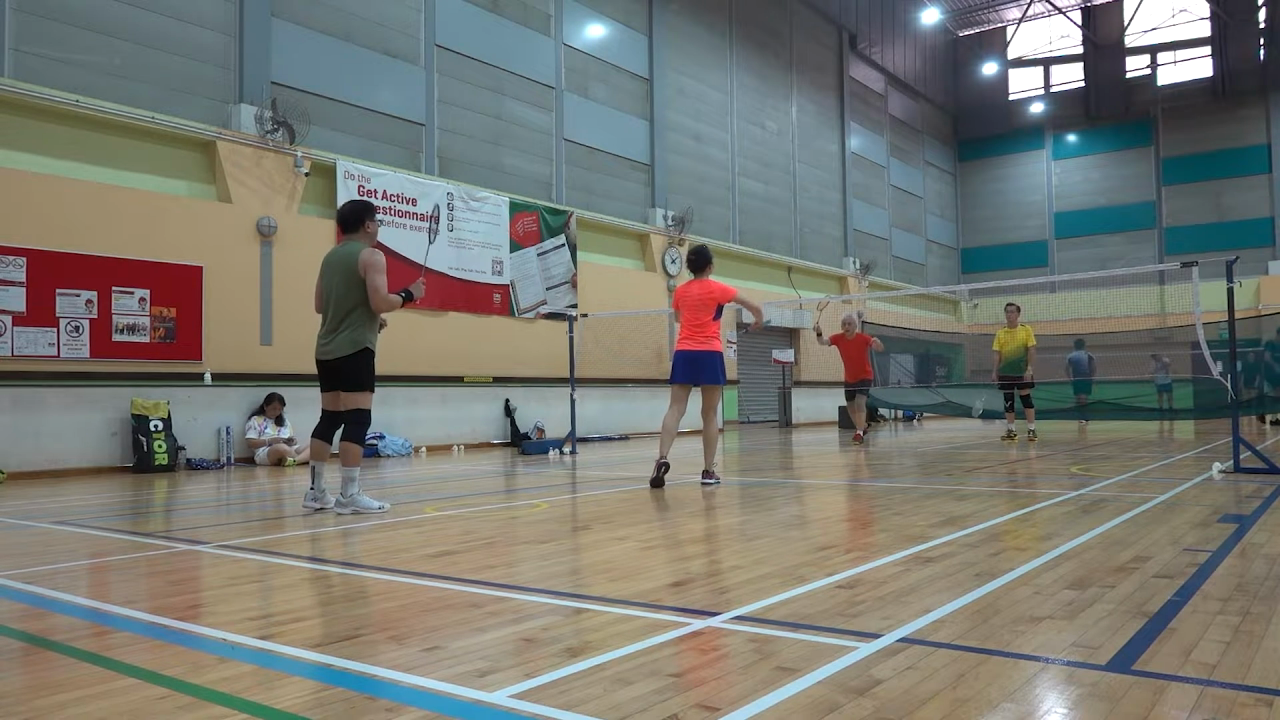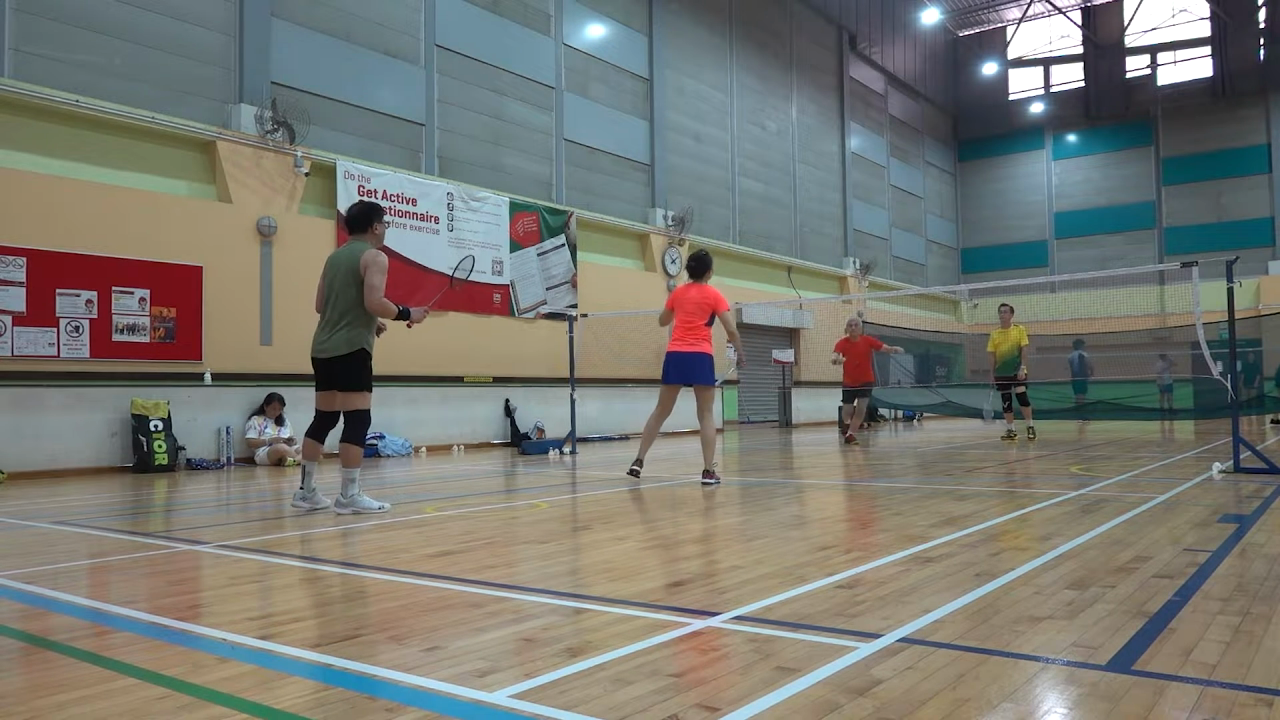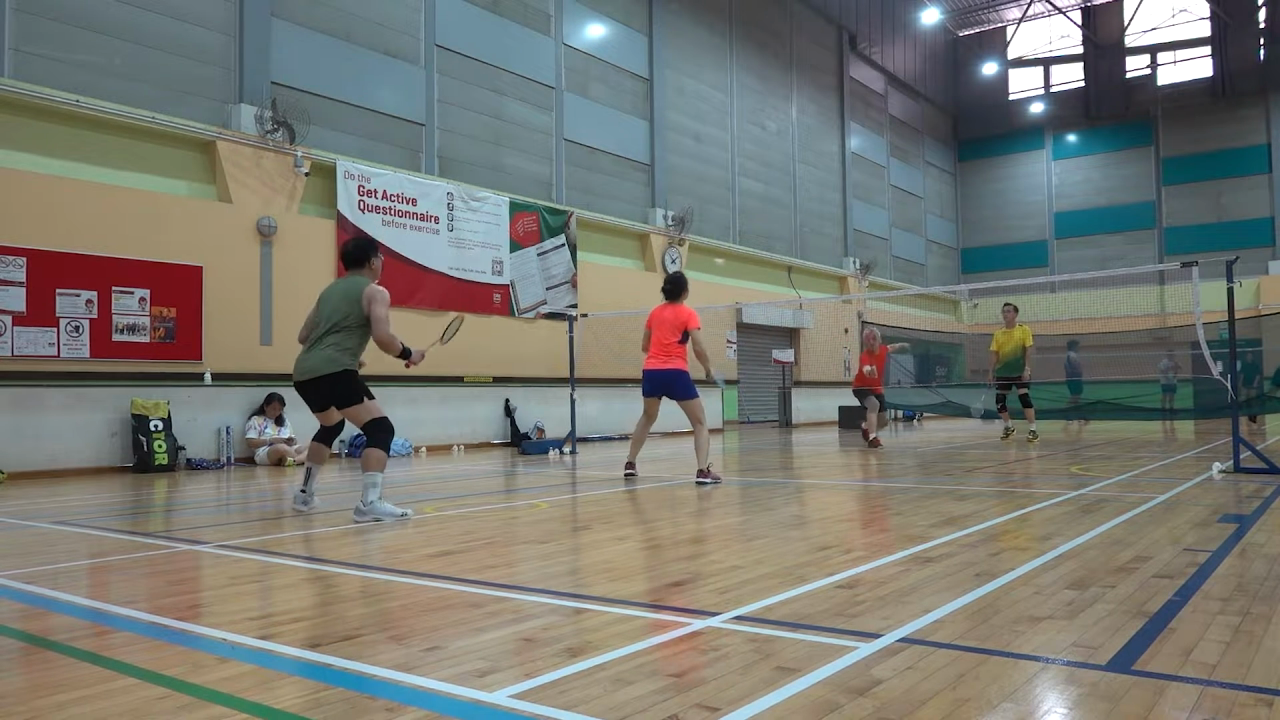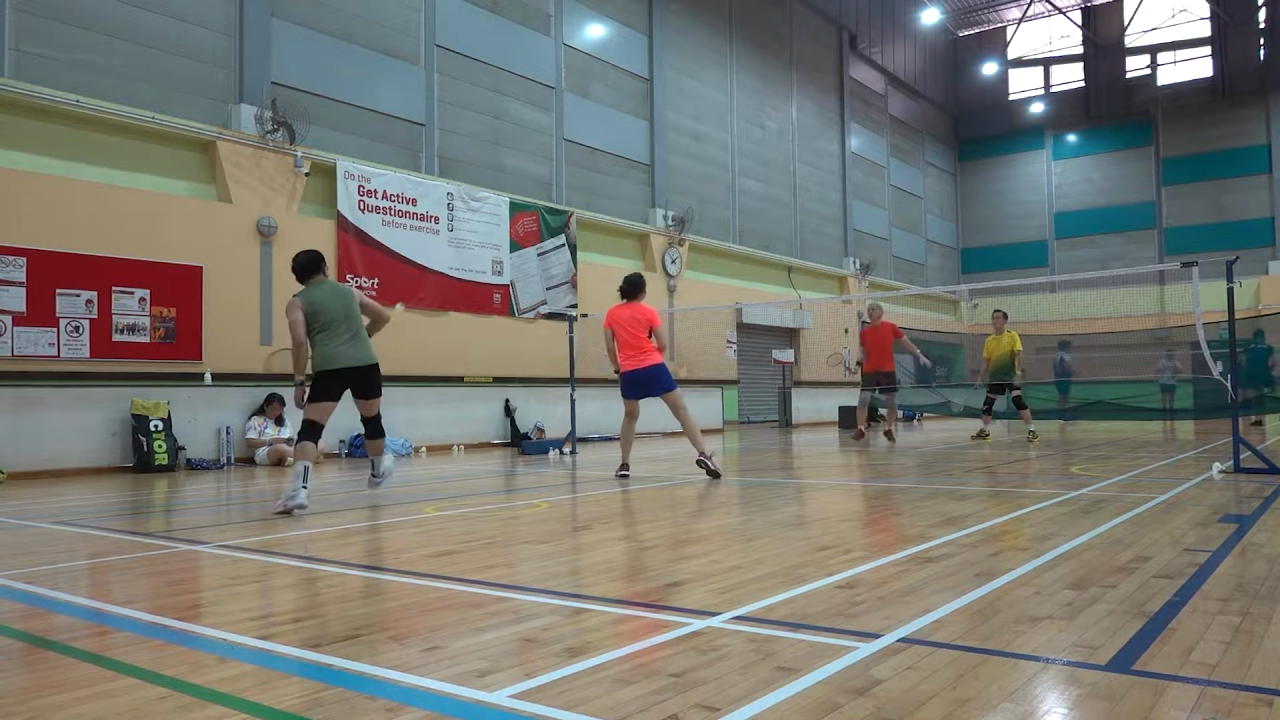
dt=0.5s
person 1, frame 1
left shoulder: (330, 257)
right shoulder: (371, 256)
right elbow: (381, 302)
right wrist: (409, 294)
left hip: (327, 350)
right hip: (354, 350)
left knee: (329, 418)
right knee: (357, 420)
left ankle: (316, 491)
right ankle: (350, 495)
person 1, frame 2
left shoulder: (334, 257)
right shoulder: (375, 257)
right elbow: (374, 302)
right wrist: (406, 314)
left hip: (323, 349)
right hip: (351, 350)
left knee: (324, 418)
right knee: (358, 421)
left ankle: (306, 490)
right ankle: (350, 495)
person 1, frame 3
left shoulder: (330, 290)
right shoulder: (375, 292)
left elbow: (303, 336)
right elbow: (382, 336)
right wrist: (408, 354)
left hip: (304, 374)
right hip: (335, 372)
left knee: (330, 427)
right knee: (380, 430)
left ankle: (304, 493)
right ankle: (370, 503)
person 1, frame 4
left shoulder: (298, 302)
right shoulder: (350, 292)
left elbow: (299, 342)
right elbow: (383, 316)
left wrist: (300, 380)
left hip: (329, 368)
right hip: (364, 364)
left knee: (310, 430)
right knee: (372, 419)
left ankle: (299, 490)
right ankle: (378, 471)
person 2, frame 1
left shoulder: (680, 291)
right shoulder: (717, 289)
right elbow: (754, 306)
right wrist: (759, 321)
left hip: (683, 354)
right hip: (709, 355)
left knee: (675, 410)
right knee: (710, 414)
left ankle: (662, 458)
right ankle: (708, 471)
person 2, frame 2
left shoulder: (677, 293)
right shoulder: (714, 295)
left elbow: (662, 321)
right elbow: (731, 330)
right wrist: (740, 353)
left hip: (674, 356)
right hip: (700, 357)
left knee: (661, 411)
right knee: (706, 415)
left ankle: (639, 460)
right ankle: (708, 471)
person 2, frame 3
left shoulder: (655, 313)
right shoulder: (688, 314)
left elbow: (644, 346)
right elbow: (698, 348)
right wrist: (708, 369)
left hip: (651, 371)
right hip: (676, 373)
left knee: (647, 417)
right knee: (700, 423)
left ankle: (630, 463)
right ankle: (703, 471)
person 2, frame 4
left shoulder: (612, 314)
right shoulder: (649, 312)
left elbow: (610, 347)
right elbow: (663, 345)
left wrist: (618, 369)
left hip: (629, 373)
right hip: (654, 367)
left knee: (630, 417)
right knee: (682, 412)
left ankle: (624, 464)
right ankle: (703, 454)
